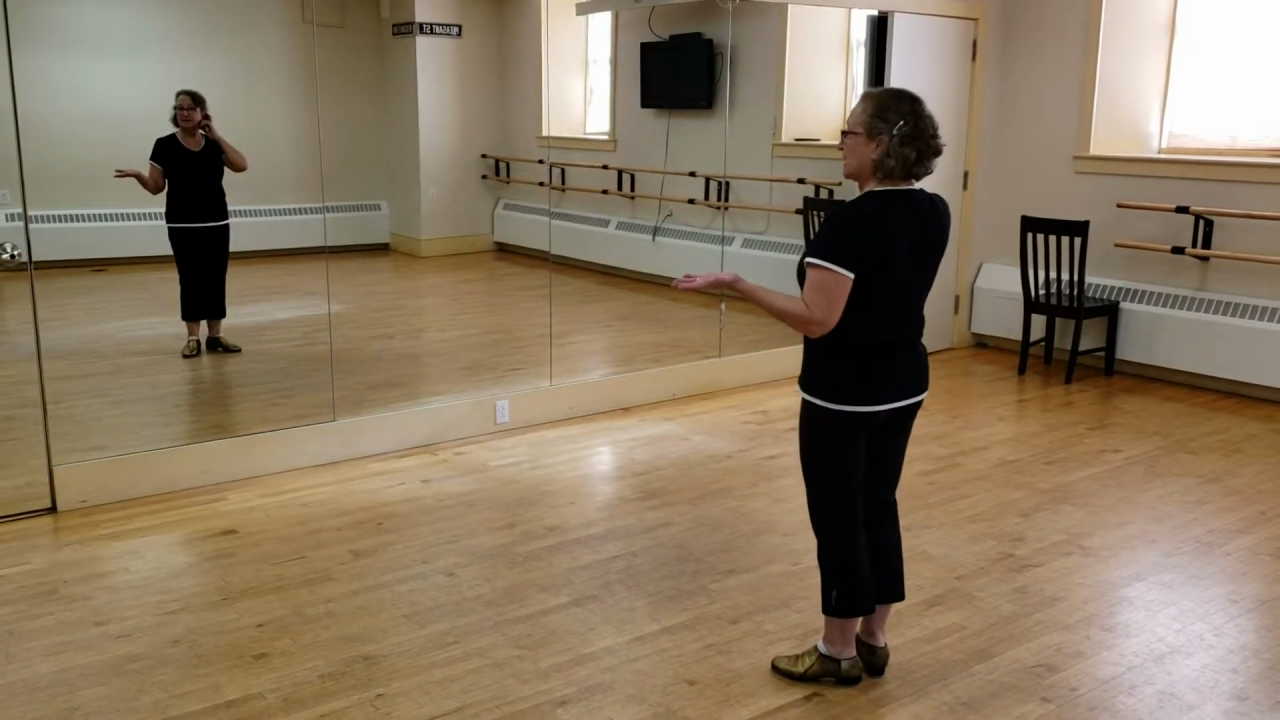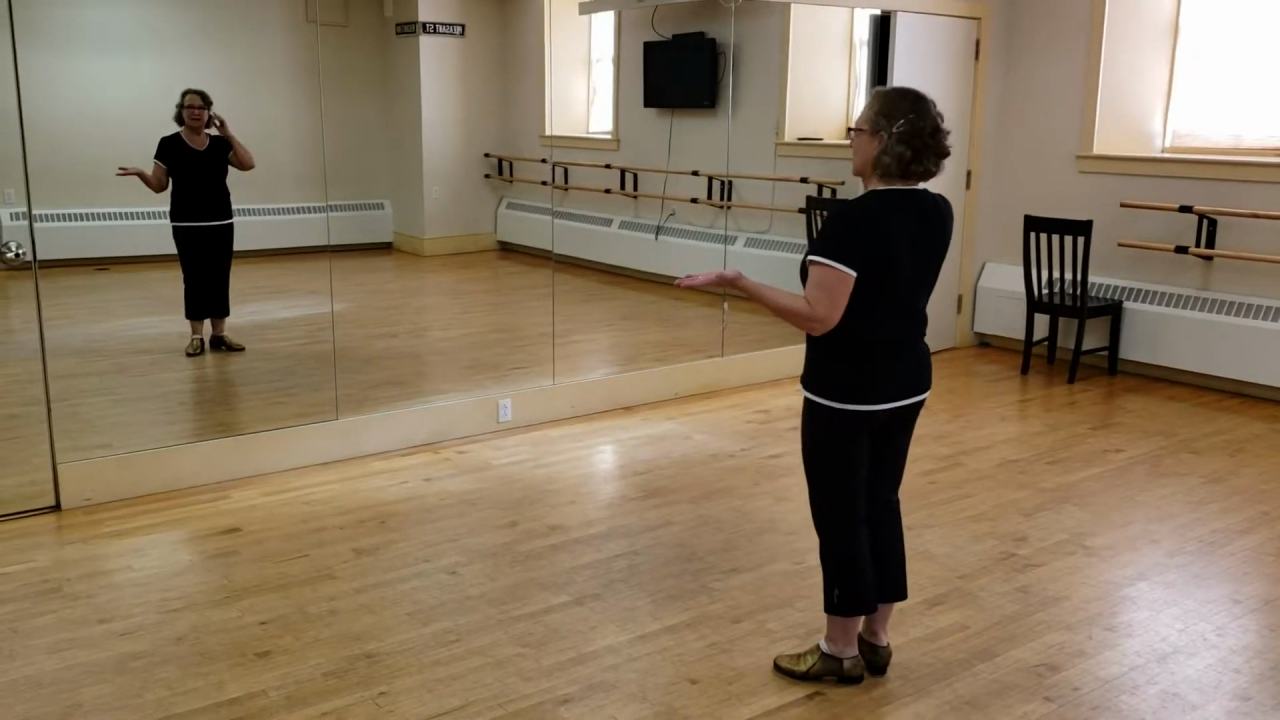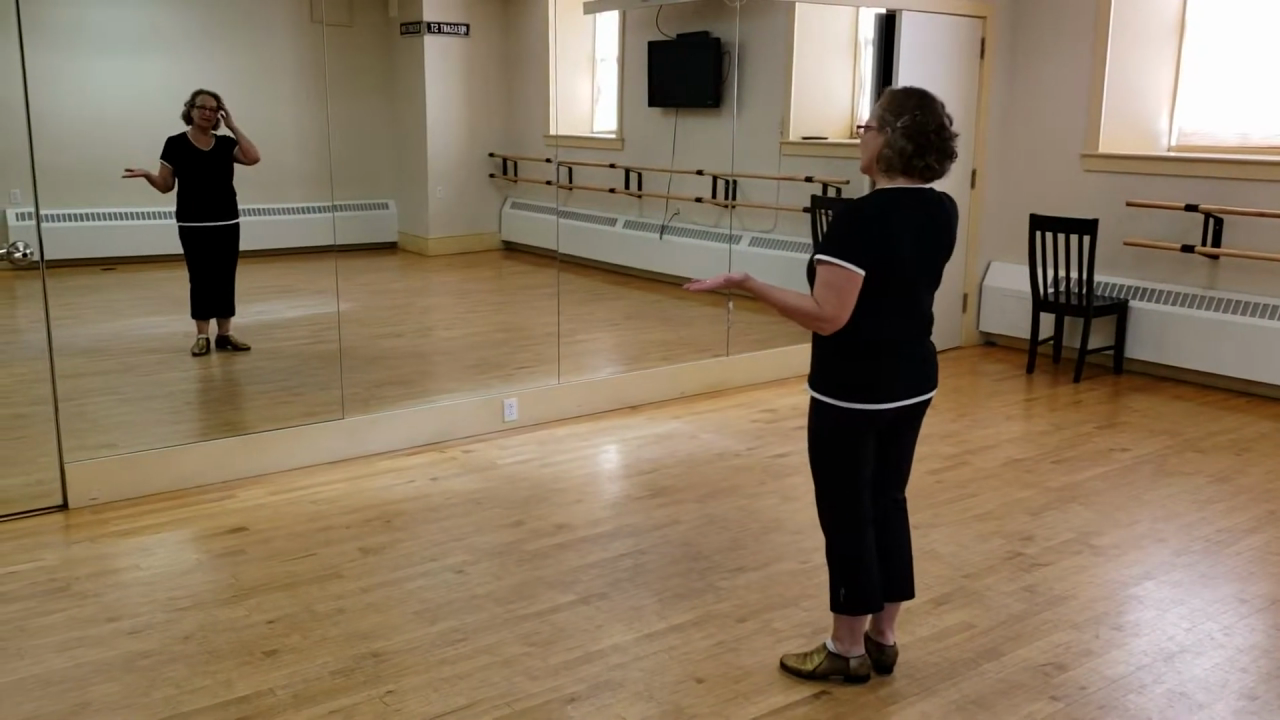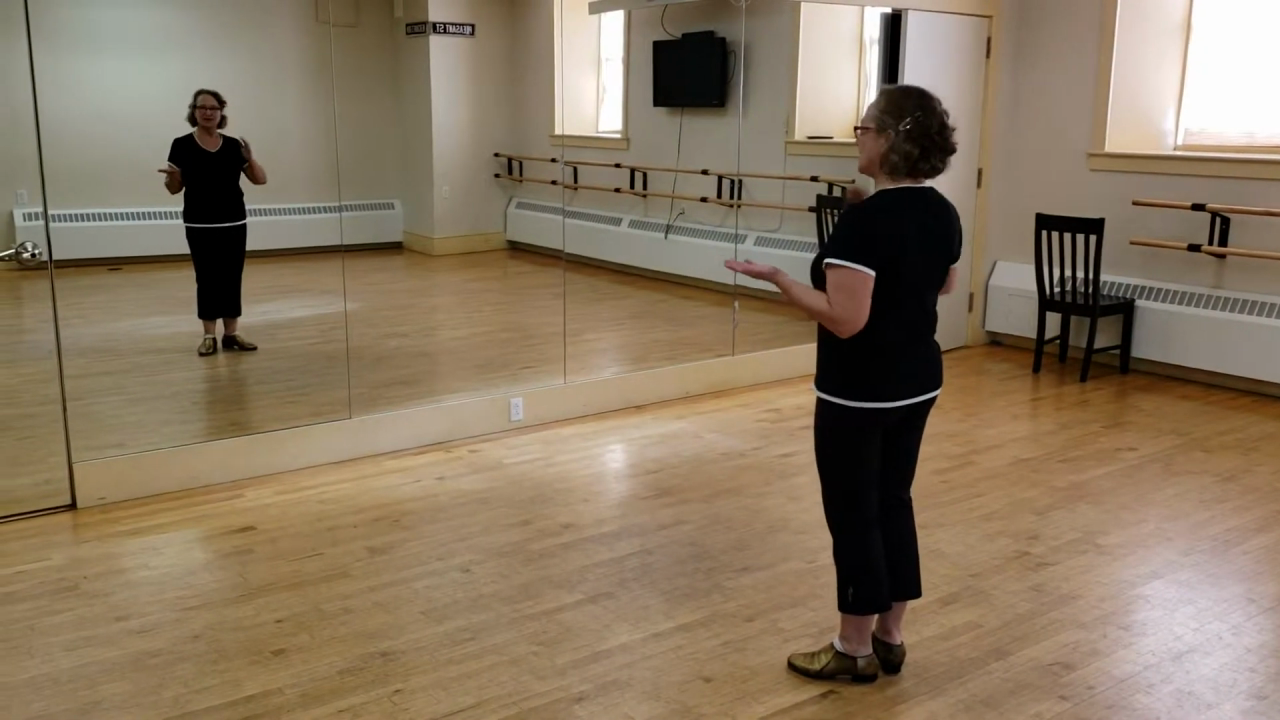
dt=0.4s
person 1, frame 1
left shoulder: (852, 221)
right shoulder: (933, 213)
left elbow: (816, 317)
left wrist: (735, 284)
left hip: (843, 395)
right hip: (904, 386)
left knee: (838, 517)
right knee: (878, 506)
left ankle: (839, 652)
right ankle: (874, 640)
person 1, frame 2
left shoulder: (855, 220)
right shoulder: (937, 214)
left elbow: (818, 315)
left wrist: (737, 282)
left hip: (845, 394)
right hip: (907, 386)
left knee: (840, 516)
right knee: (881, 505)
left ankle: (841, 651)
right ankle: (876, 639)
person 1, frame 3
left shoulder: (861, 217)
right shoulder: (942, 212)
left elbow: (827, 315)
left wrist: (745, 283)
left hip: (852, 393)
right hip: (913, 384)
left knee: (847, 515)
right knee: (887, 504)
left ankle: (847, 650)
right ankle: (883, 638)
person 1, frame 4
left shoulder: (864, 220)
right shoulder: (942, 214)
left elbow: (844, 319)
left wrist: (775, 276)
left hip: (857, 393)
right hip: (918, 384)
left knee: (853, 516)
right knee: (893, 503)
left ankle: (855, 650)
right ankle: (890, 639)
person 2, frame 1
left shoulder: (214, 145)
right shoulder: (165, 145)
left elbow: (241, 165)
right elbow: (156, 186)
left wrist: (217, 136)
right wrist: (138, 175)
left hip: (216, 223)
right hip: (183, 225)
left knee: (216, 279)
right knee: (190, 279)
left ankle: (215, 335)
right ankle: (193, 338)
person 2, frame 2
left shoulder: (219, 144)
right shoulder: (169, 144)
left elbow: (248, 164)
right elbow: (159, 185)
left wrist: (229, 135)
right wrist: (140, 173)
left hip: (221, 222)
right hip: (187, 224)
left knee: (220, 278)
right knee: (194, 278)
left ankle: (219, 334)
right ankle: (196, 337)
person 2, frame 3
left shoulder: (226, 143)
right shoulder: (176, 144)
left elbow: (253, 157)
right elbow: (166, 185)
left wrist: (233, 126)
right wrist: (147, 175)
left hip: (227, 222)
right hip: (193, 224)
left knee: (225, 278)
right knee: (200, 278)
left ankle: (225, 334)
right ankle: (202, 336)
person 2, frame 4
left shoulder: (233, 146)
right shoulder: (182, 145)
left elbow: (260, 179)
right elbow: (175, 188)
left wrist: (249, 159)
right wrist: (171, 176)
left hip: (234, 223)
right hip: (200, 225)
left knee: (232, 278)
right knee: (207, 279)
left ankle: (231, 333)
right ankle: (209, 336)
